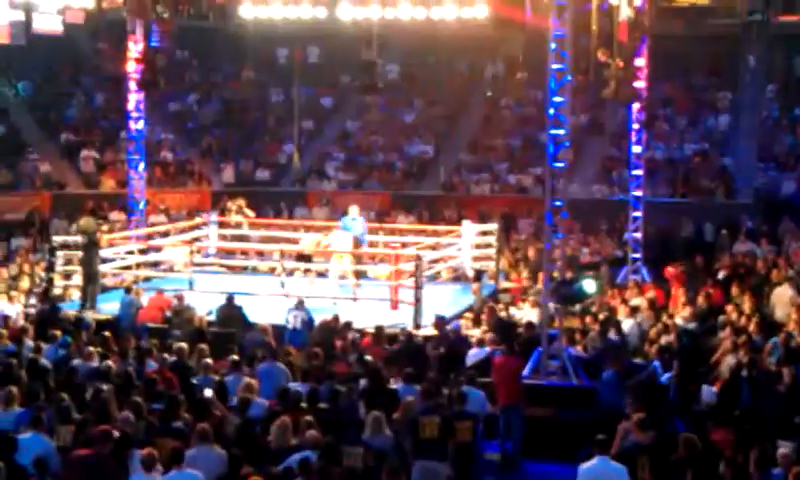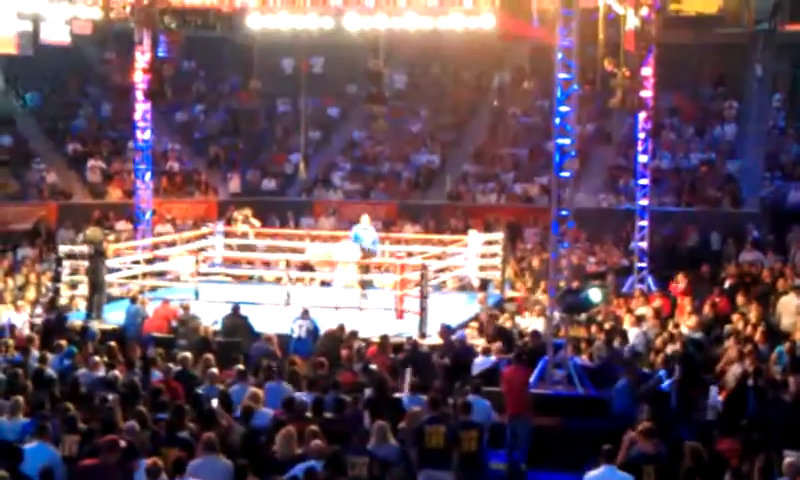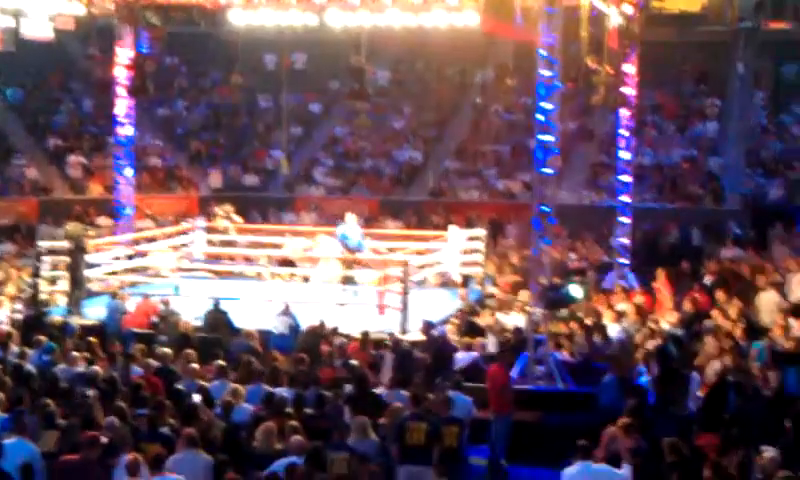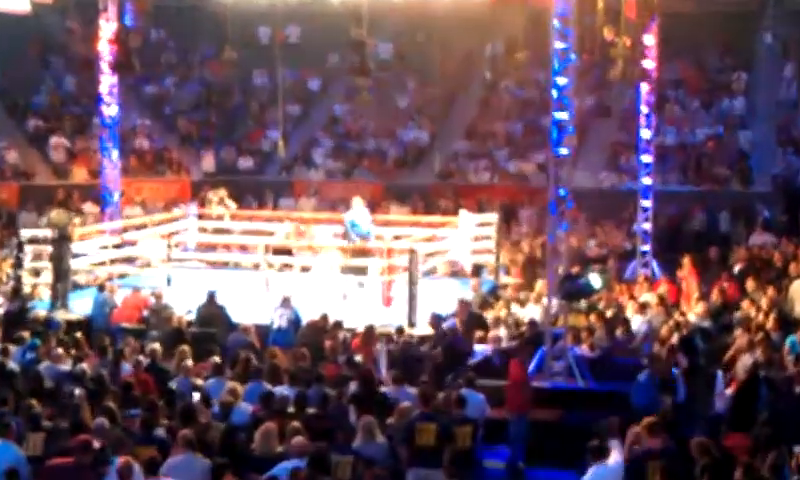
dt=0.2s
person 1, frame 1
left shoulder: (497, 360)
right shoulder: (518, 362)
left elbow: (495, 380)
right elbow: (521, 379)
left hip: (503, 399)
right hip: (516, 400)
left knee: (504, 428)
right knee: (516, 429)
left ankle: (505, 455)
right ankle: (514, 455)
person 1, frame 2
left shoulder: (506, 371)
right shoulder: (526, 372)
left elbow: (504, 389)
right elbow: (523, 390)
left hip: (511, 409)
right hip: (523, 410)
left knee: (511, 437)
right knee: (522, 439)
left ankle: (512, 463)
right ankle: (520, 464)
person 1, frame 3
left shoulder: (492, 368)
right shoulder: (504, 372)
right elbow: (506, 392)
left hip: (495, 407)
right hip: (503, 408)
left knee: (496, 435)
right knee: (500, 436)
left ankle: (494, 460)
right ankle: (498, 462)
person 1, frame 4
left shoulder: (514, 363)
right shoulder: (520, 369)
right elbow: (524, 391)
left hip: (515, 406)
right hip: (519, 407)
left knee: (517, 434)
right knee: (518, 435)
left ankle: (515, 462)
right ankle: (515, 463)
